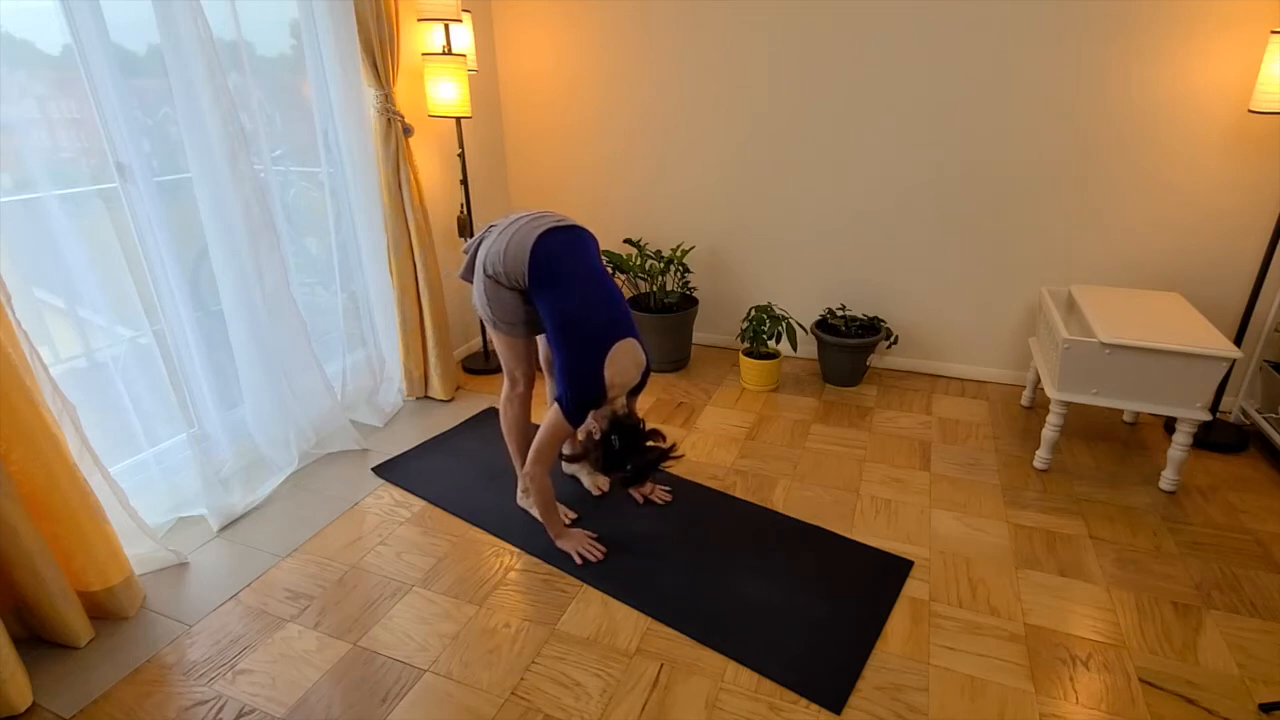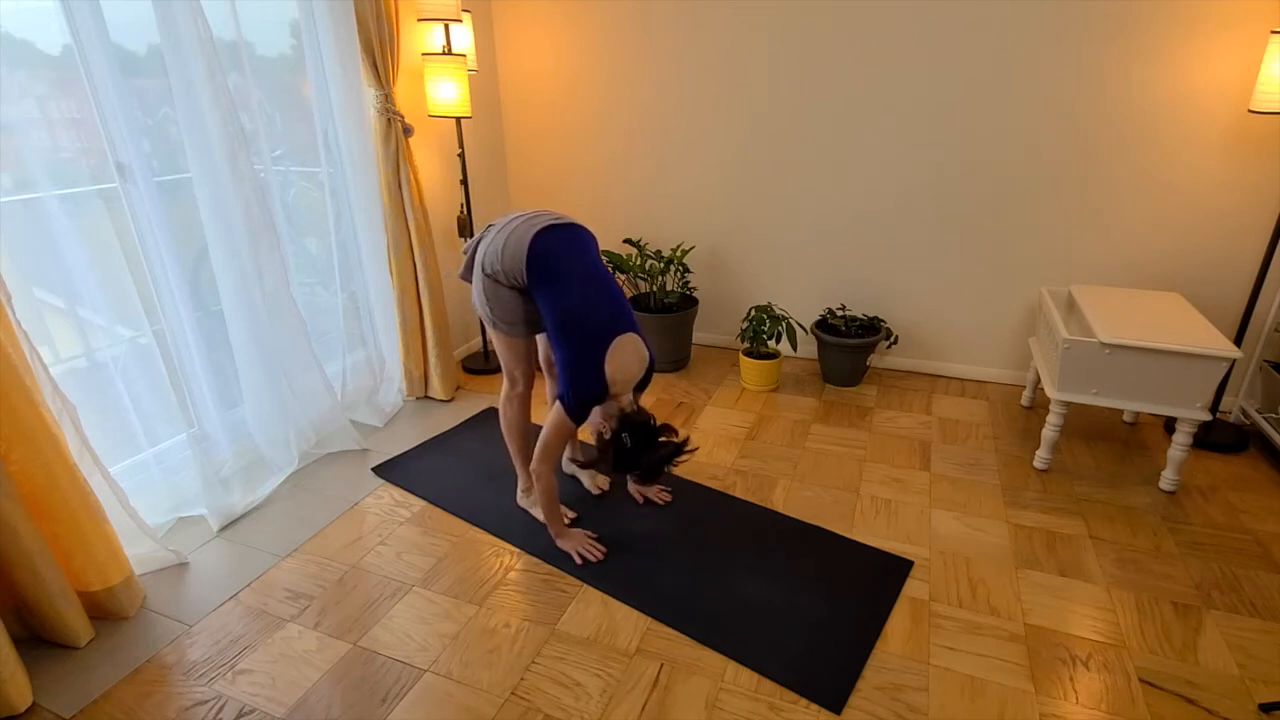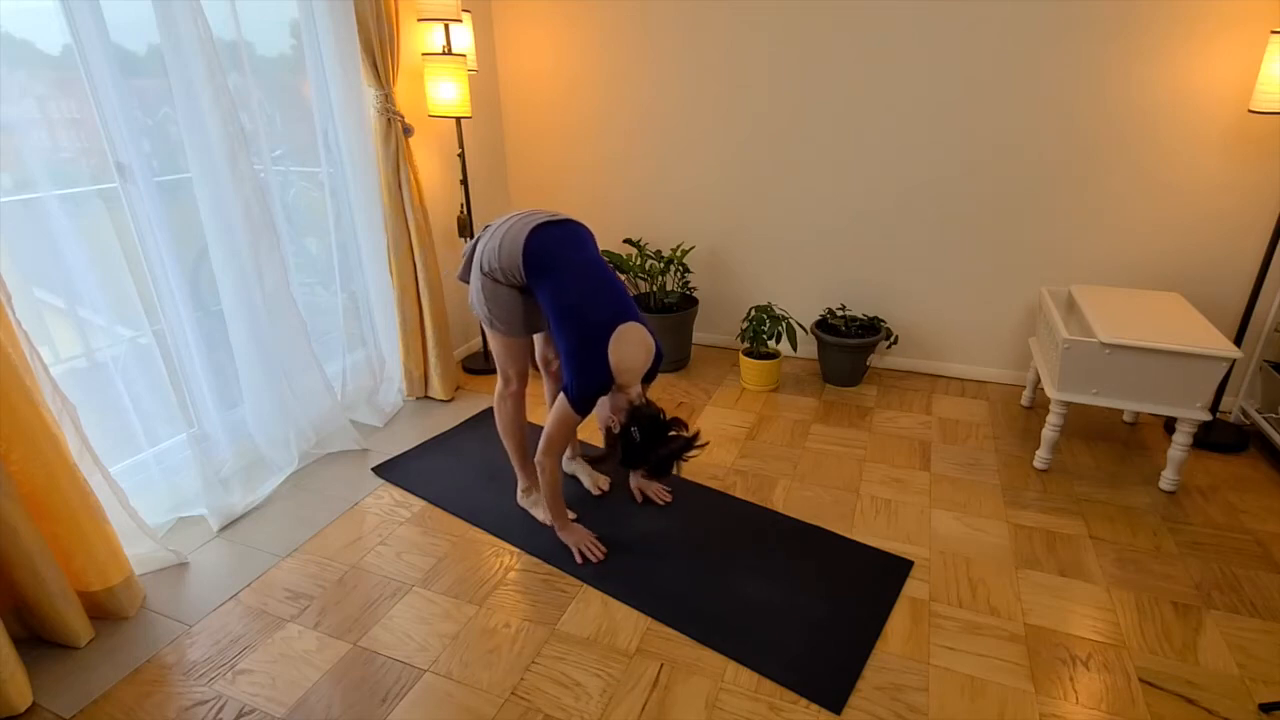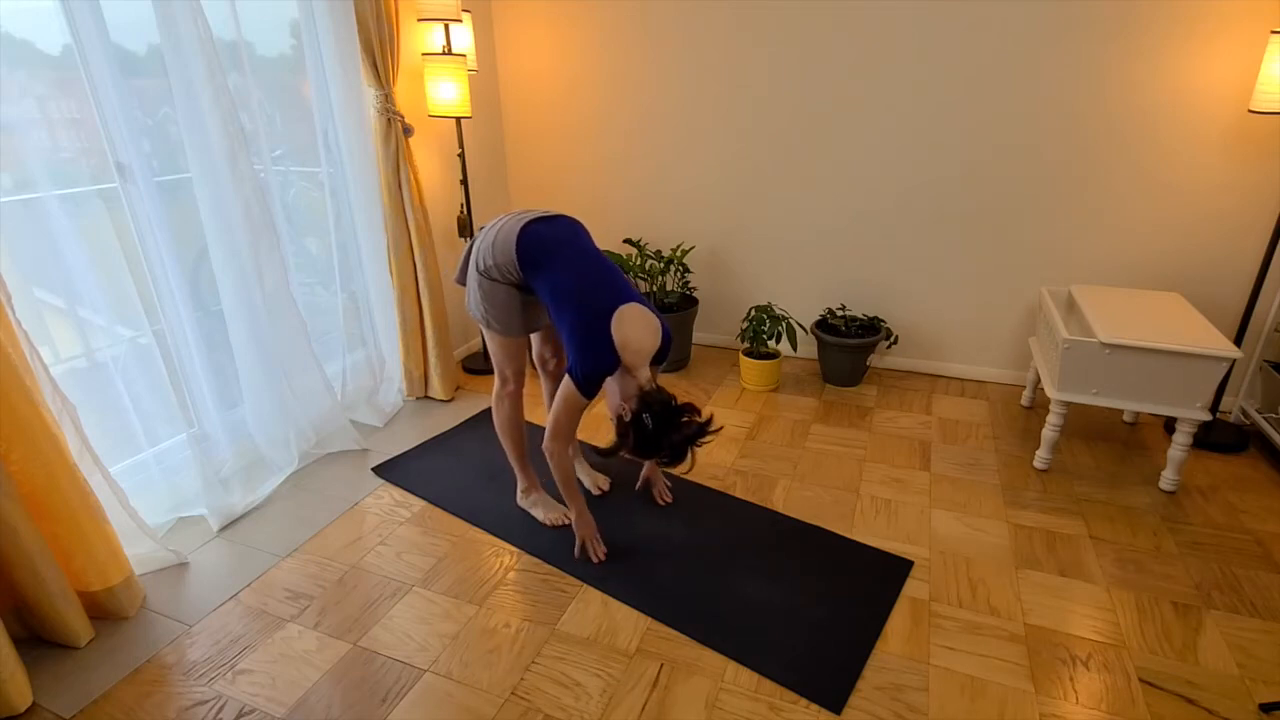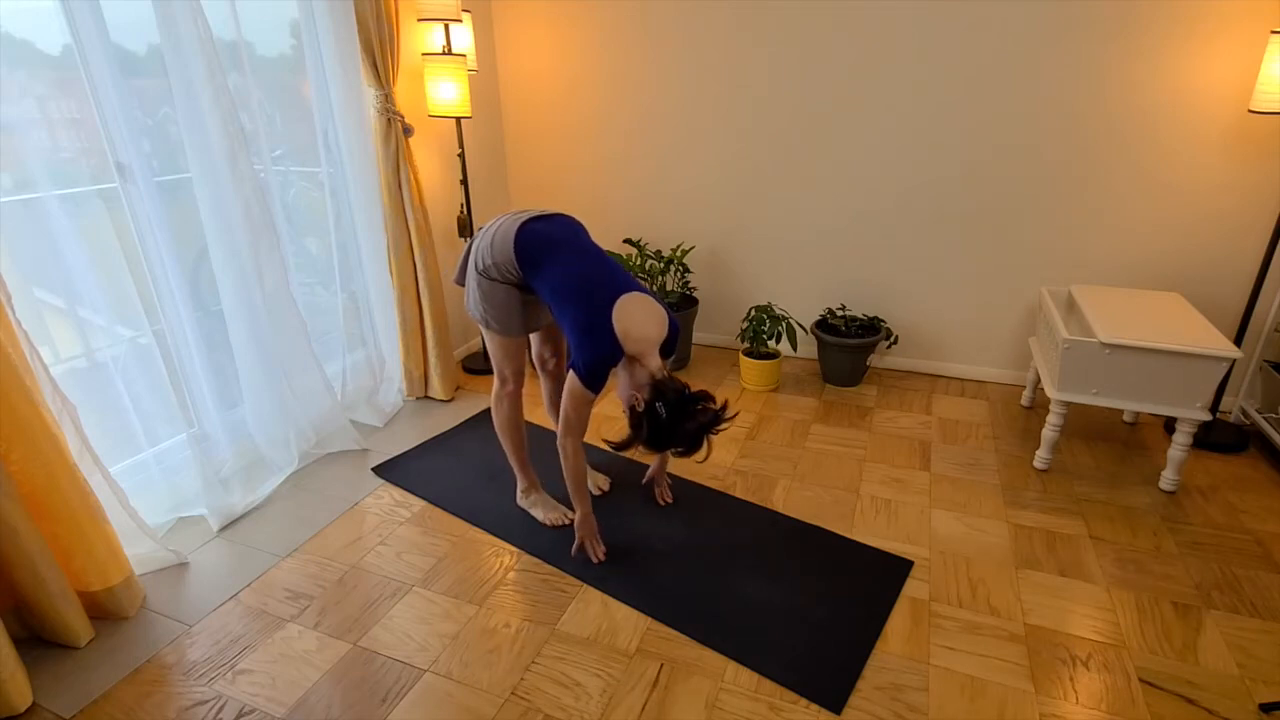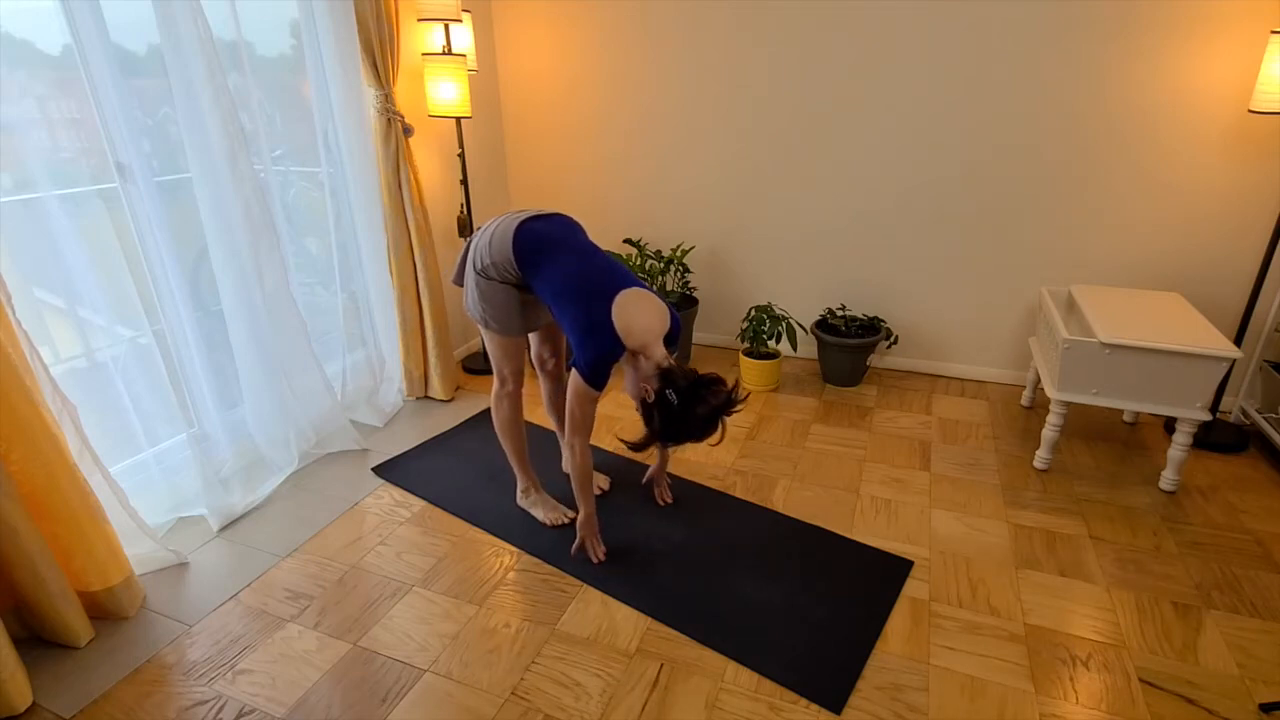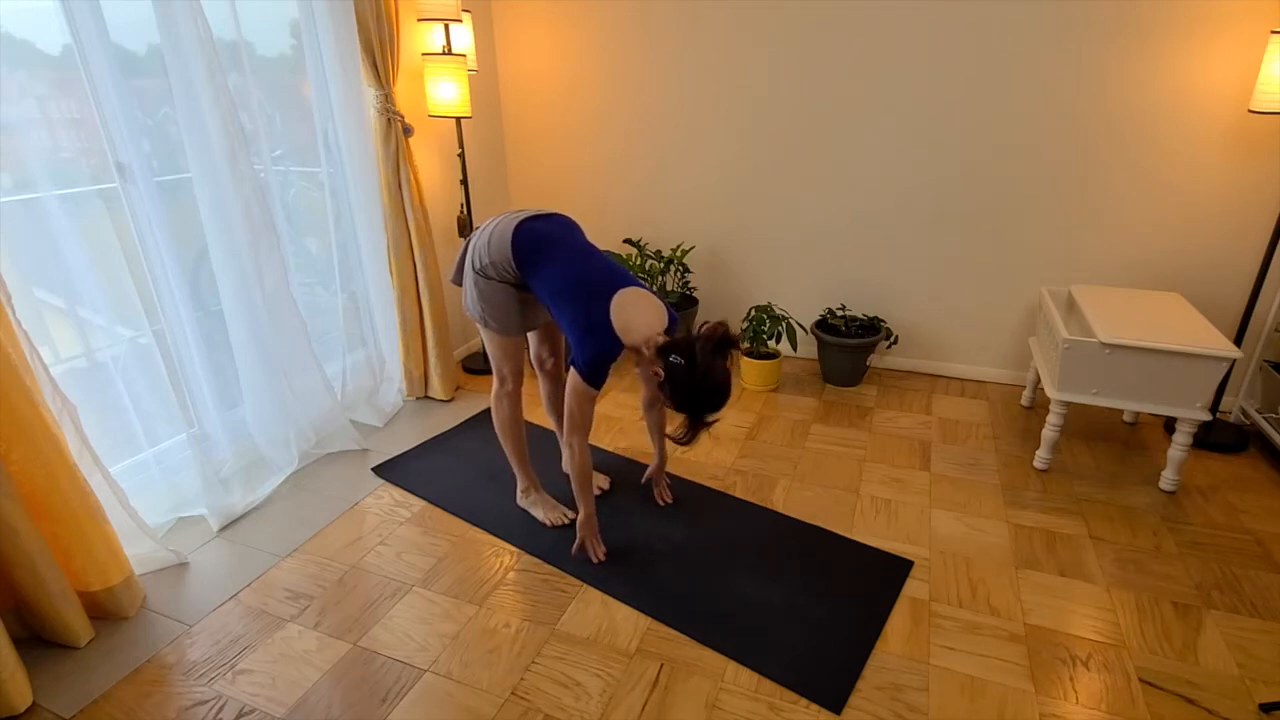
dt=0.4s
person 1, frame 1
left shoulder: (637, 371)
right shoulder: (584, 389)
left elbow: (624, 421)
right elbow: (535, 469)
left wrist: (634, 477)
right wrist: (560, 534)
right hip: (507, 258)
right knee: (520, 382)
left ankle: (573, 458)
right ankle: (524, 492)
person 1, frame 2
left shoulder: (642, 367)
right shoulder: (587, 385)
left elbow: (631, 423)
right elbow: (541, 466)
left wrist: (634, 476)
right wrist: (560, 534)
right hip: (505, 257)
right knee: (519, 381)
left ankle: (572, 457)
right ankle: (525, 490)
person 1, frame 3
left shoulder: (649, 359)
right shoulder: (591, 376)
left elbow: (636, 418)
right elbow: (544, 459)
left wrist: (637, 471)
right wrist: (564, 527)
right hip: (504, 255)
right knee: (513, 380)
left ankle: (573, 457)
right ankle: (526, 489)
person 1, frame 4
left shoulder: (659, 341)
right shoulder: (597, 360)
left elbow: (651, 406)
right elbow: (553, 445)
left wrist: (652, 463)
right wrist: (580, 516)
right hip: (500, 254)
left knee: (552, 362)
right knee: (511, 380)
left ankle: (576, 459)
right ankle: (527, 489)
person 1, frame 5
left shoulder: (666, 333)
right shoulder: (600, 352)
left elbow: (661, 401)
right elbow: (569, 440)
left wrist: (661, 463)
right wrist: (584, 517)
right hip: (500, 254)
left knee: (551, 363)
right knee: (510, 381)
left ankle: (571, 465)
right ankle: (527, 489)
person 1, frame 6
left shoulder: (668, 327)
right shoulder: (601, 348)
left elbow: (663, 407)
right elbow: (578, 438)
left wrist: (661, 463)
right wrist: (587, 516)
right hip: (499, 254)
left knee: (551, 362)
right knee: (509, 380)
left ankle: (568, 459)
right ankle: (527, 489)
person 1, frame 7
left shoulder: (667, 331)
right shoulder: (600, 346)
left elbow: (651, 401)
right elbow: (577, 438)
left wrist: (660, 461)
right wrist: (586, 516)
right hip: (497, 254)
left knee: (549, 363)
right knee: (509, 379)
left ankle: (567, 460)
right ankle: (527, 489)
